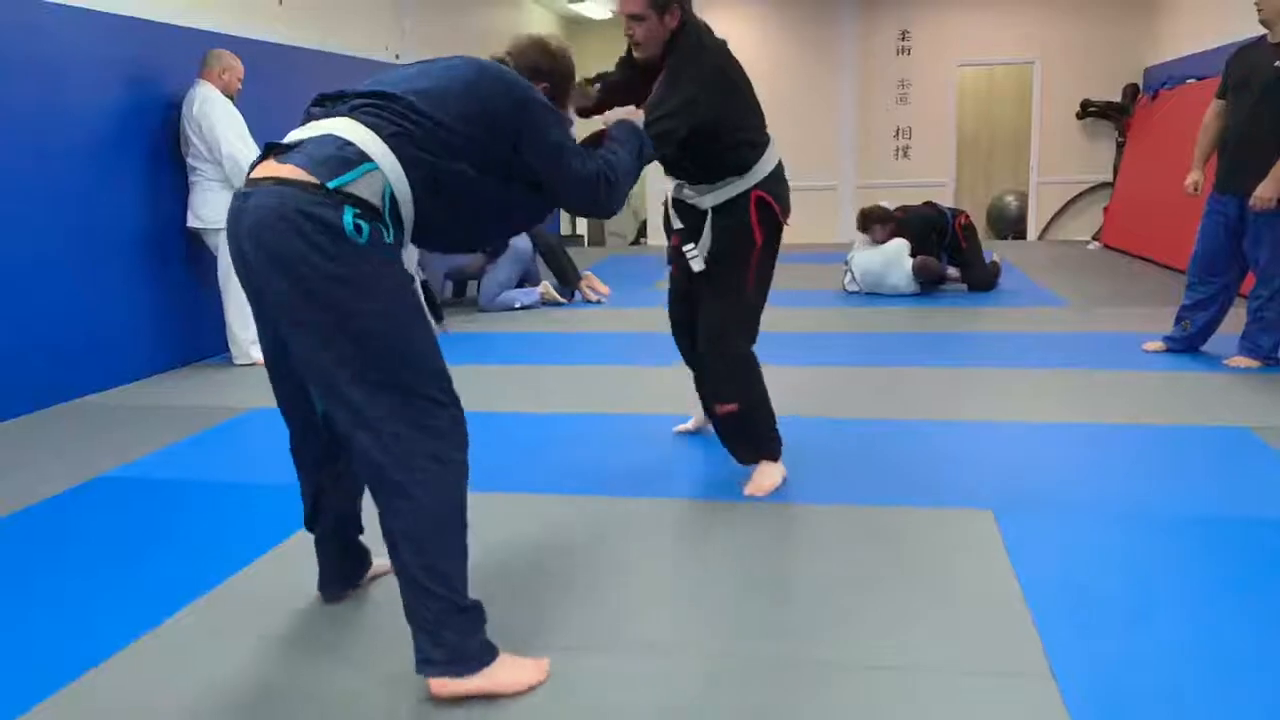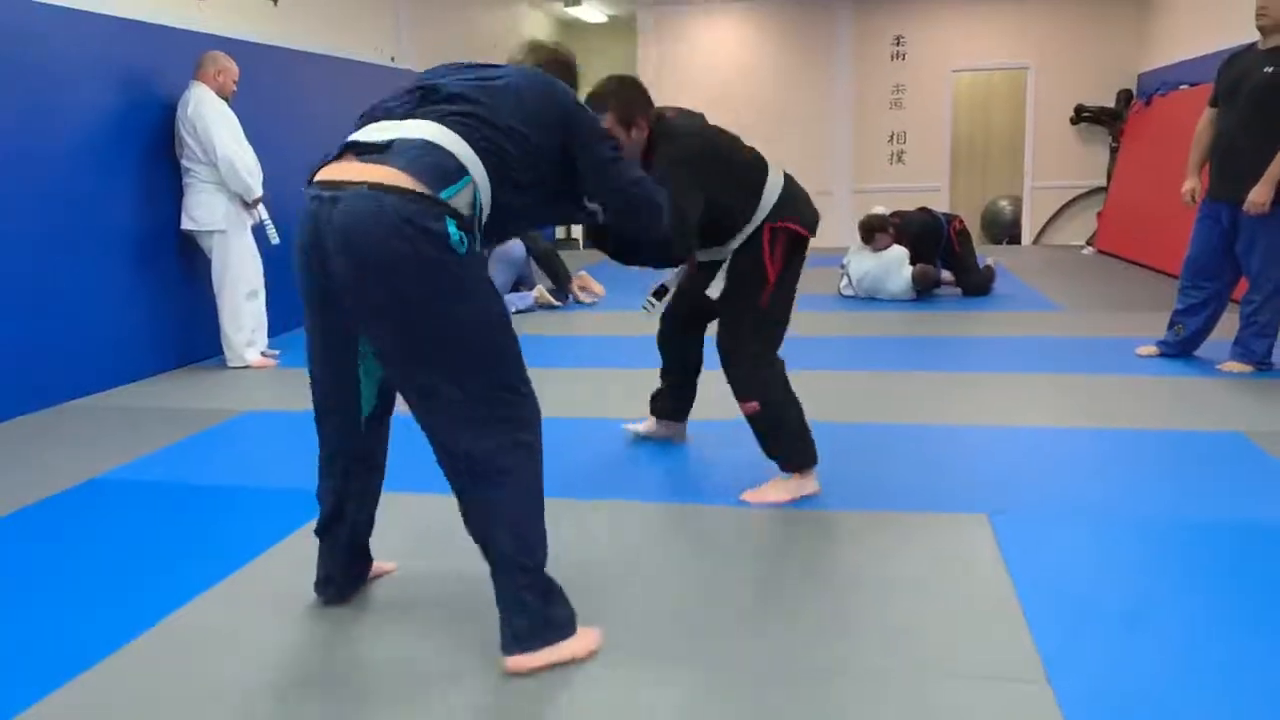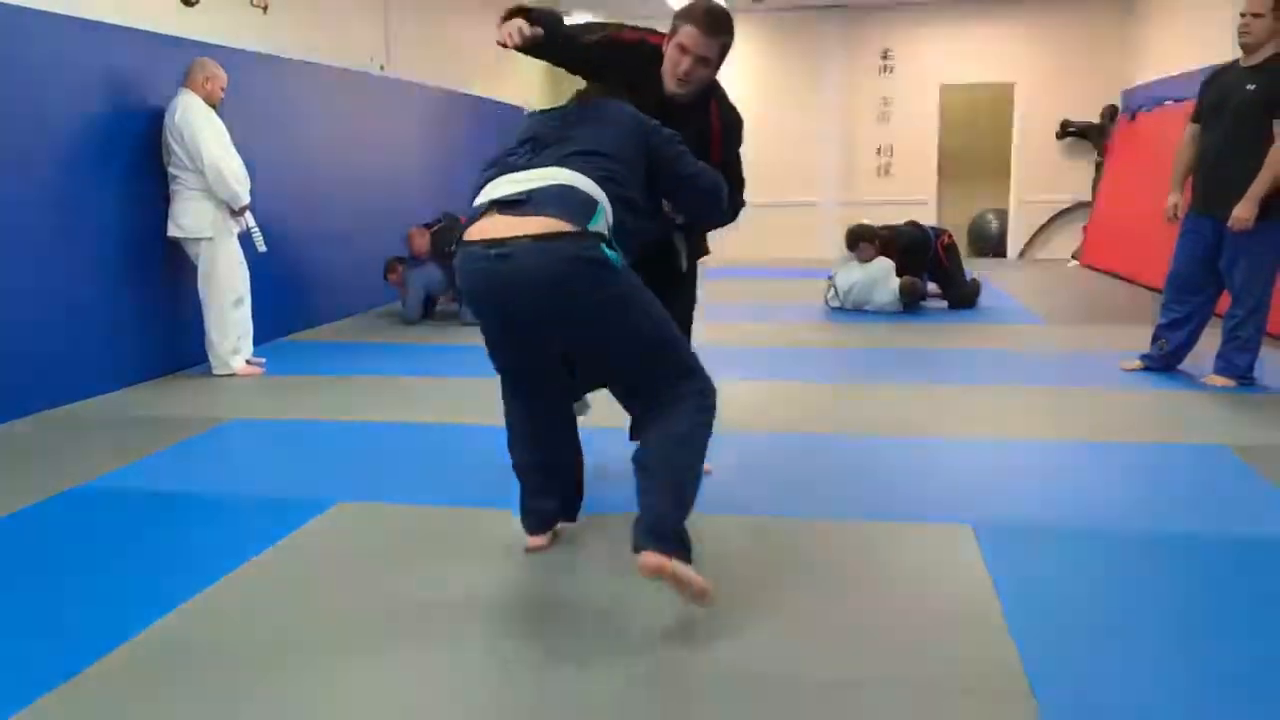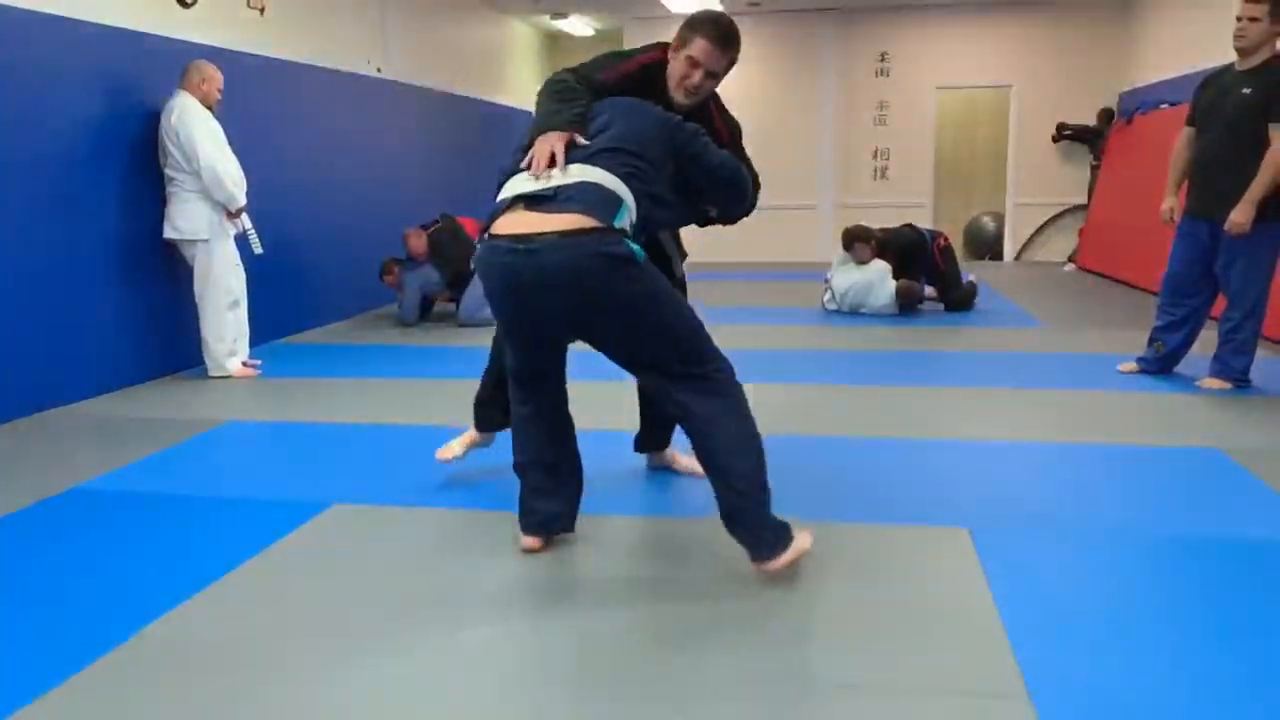
dt=0.5s
person 1, frame 1
left shoulder: (432, 76)
right shoulder: (516, 97)
right elbow: (595, 194)
left wrist: (504, 211)
right wrist: (629, 136)
left hip: (257, 205)
right hip: (322, 221)
left knee: (323, 409)
right knee: (418, 429)
left ankle: (341, 567)
right ankle: (453, 655)
person 1, frame 2
left shoulder: (451, 76)
right shoulder: (561, 106)
right elbow: (644, 220)
left hip: (323, 205)
right hip: (408, 224)
left knee: (351, 401)
right knee: (499, 428)
left ankle: (341, 569)
right ankle: (535, 628)
person 1, frame 3
left shoulder: (533, 126)
right shoulder: (633, 124)
right elbow: (712, 199)
right wrist: (665, 214)
left hip: (477, 259)
right hip: (561, 257)
left knee: (530, 384)
right knee: (680, 392)
left ankle: (542, 516)
right ankle: (660, 539)
person 1, frame 4
right shoulder: (656, 122)
right elbow: (735, 187)
right wrist: (698, 206)
left hip: (500, 254)
right hip: (586, 254)
left knee: (533, 382)
right knee: (703, 380)
left ankle: (541, 520)
right ankle: (766, 538)
person 2, frame 1
left shoulder: (699, 63)
right shoulder: (658, 45)
left elbow: (645, 138)
right elbow: (622, 82)
right wrist: (588, 100)
left hip: (745, 203)
right hip: (699, 199)
left knee: (723, 330)
right knee: (690, 316)
left ankle: (765, 455)
right ankle: (719, 407)
person 2, frame 2
left shoulder: (679, 154)
right shoulder: (659, 134)
left elbow: (669, 243)
left hip: (769, 230)
right hip: (728, 234)
left knee: (744, 345)
right knee: (678, 323)
left ankle: (799, 470)
right ankle: (669, 419)
person 2, frame 3
left shoulder: (720, 121)
right shoulder: (633, 53)
left elbow: (725, 203)
right elbow: (562, 41)
left wrist: (680, 215)
left hip: (665, 235)
person 2, frame 4
left shoulder: (717, 125)
right shoulder: (640, 69)
left elbow: (742, 192)
right elbow: (569, 85)
left wrist: (701, 203)
right wrist: (556, 127)
left hip: (649, 235)
left ankle: (657, 446)
right ankle: (486, 424)
person 3, frame 1
right shoulder: (1243, 55)
right elbow: (1216, 114)
right wrist: (1198, 166)
right hip: (1228, 187)
right knee: (1208, 267)
right ankle: (1183, 337)
person 3, frame 2
right shoulder: (1235, 62)
right elbow: (1209, 121)
right wrist: (1193, 175)
right hip: (1220, 193)
right knee: (1200, 273)
right ankle: (1176, 342)
person 3, frame 3
right shoulder: (1217, 78)
right elbow: (1192, 137)
right wrist: (1176, 189)
right hip: (1204, 209)
left knee: (1247, 294)
right knee: (1184, 286)
left ankle: (1234, 369)
right ankle: (1160, 355)
person 3, frame 4
right shoulder: (1212, 82)
right elbow: (1187, 140)
right wrist: (1171, 193)
right hip: (1200, 211)
left knee: (1242, 297)
right knee: (1179, 288)
left ankle: (1229, 371)
right ankle: (1156, 358)
person 4, frame 1
left shoulder: (198, 100)
right shoulder: (211, 102)
right elbow: (231, 153)
left hip: (223, 202)
right hip: (224, 205)
right knee: (241, 279)
left ankle: (257, 340)
right ankle: (247, 350)
person 4, frame 2
left shoulder: (194, 102)
right shoulder: (206, 104)
right elbow: (228, 155)
left wrist: (247, 193)
right wrist: (253, 192)
left hip: (219, 205)
right hip: (220, 208)
left knee: (247, 276)
right knee: (237, 281)
left ankle: (253, 343)
right ankle: (242, 352)
person 4, frame 3
left shoulder: (185, 110)
right shoulder: (193, 111)
right elbow: (214, 163)
left wrist: (233, 201)
right wrist: (239, 199)
left hip: (207, 213)
right hip: (206, 215)
left knee: (233, 284)
right knee: (223, 289)
left ankle: (238, 351)
right ankle: (227, 361)
person 4, frame 4
left shoulder: (183, 111)
right shoulder: (189, 112)
right elbow: (210, 164)
left wrist: (230, 201)
right wrist: (235, 200)
left hip: (204, 214)
right hip: (203, 217)
left knee: (230, 285)
right knee: (219, 291)
left ankle: (234, 353)
right ankle: (223, 362)
